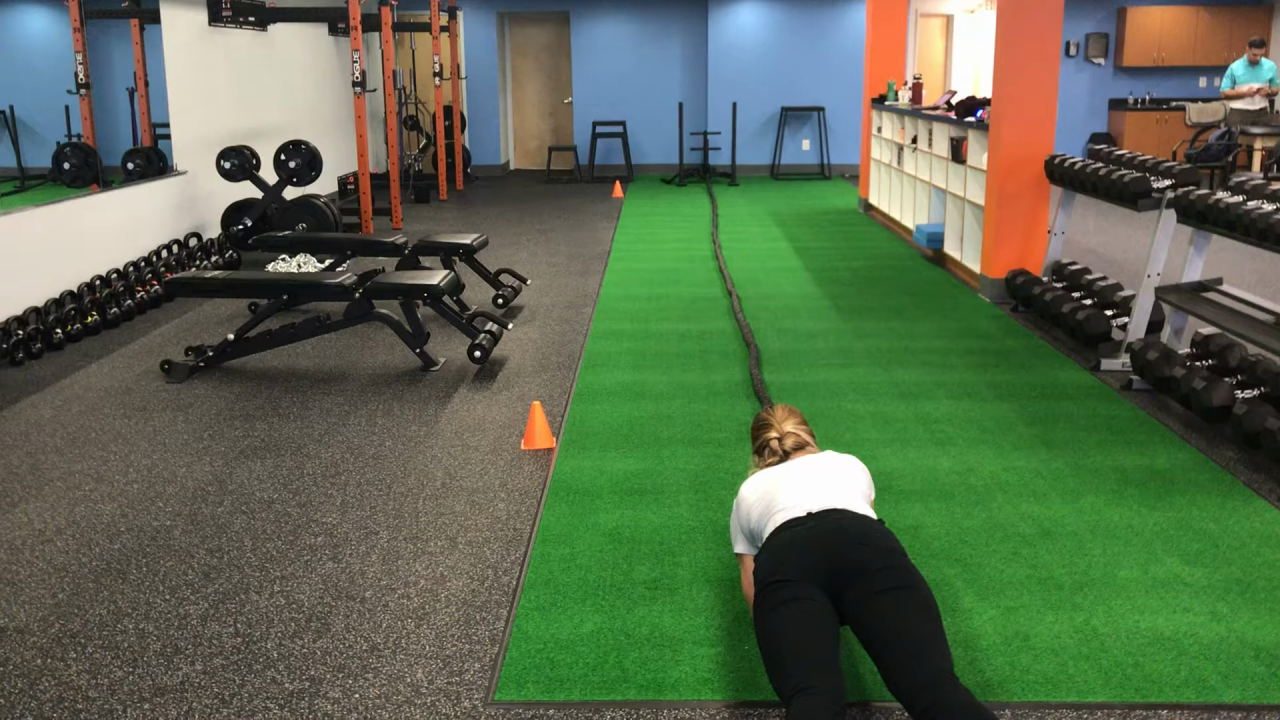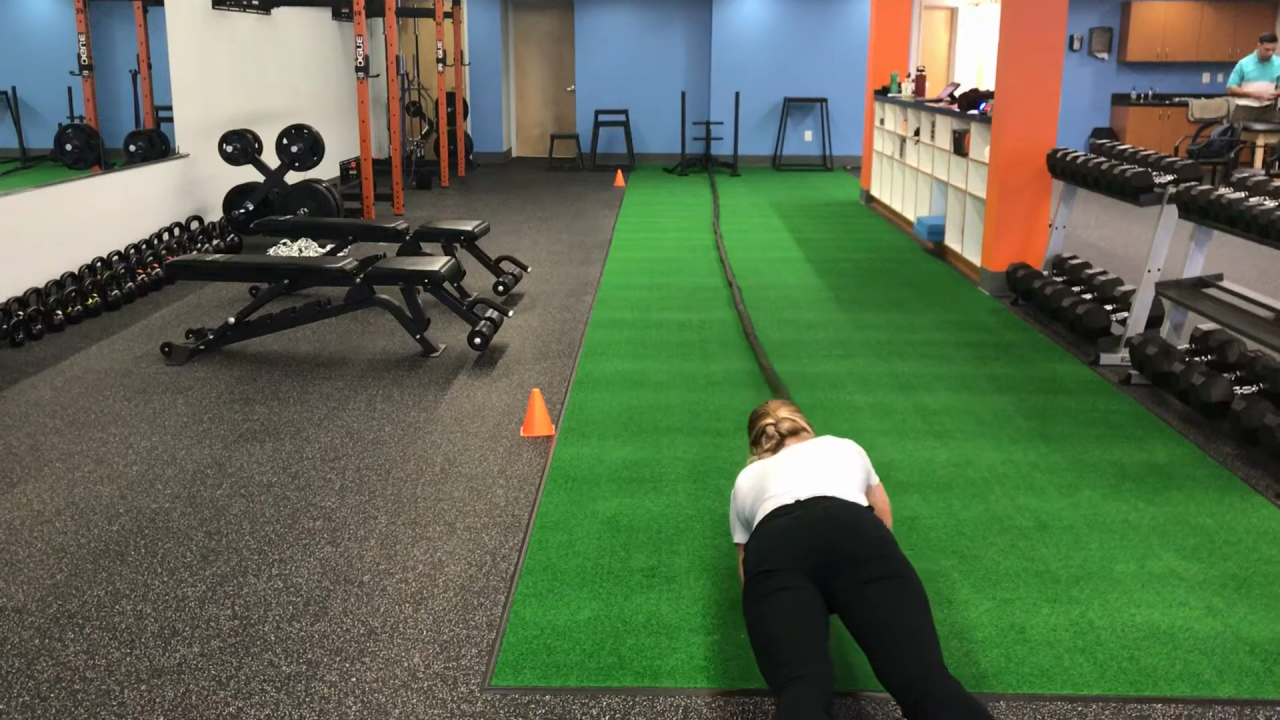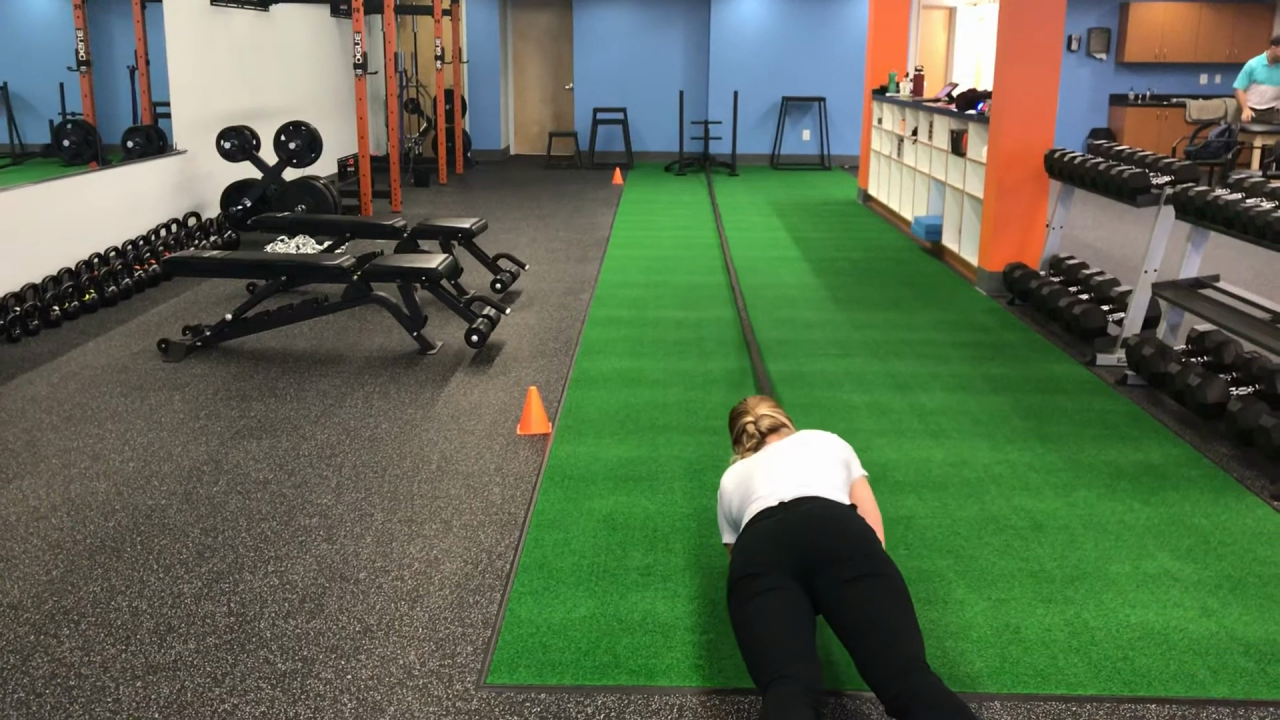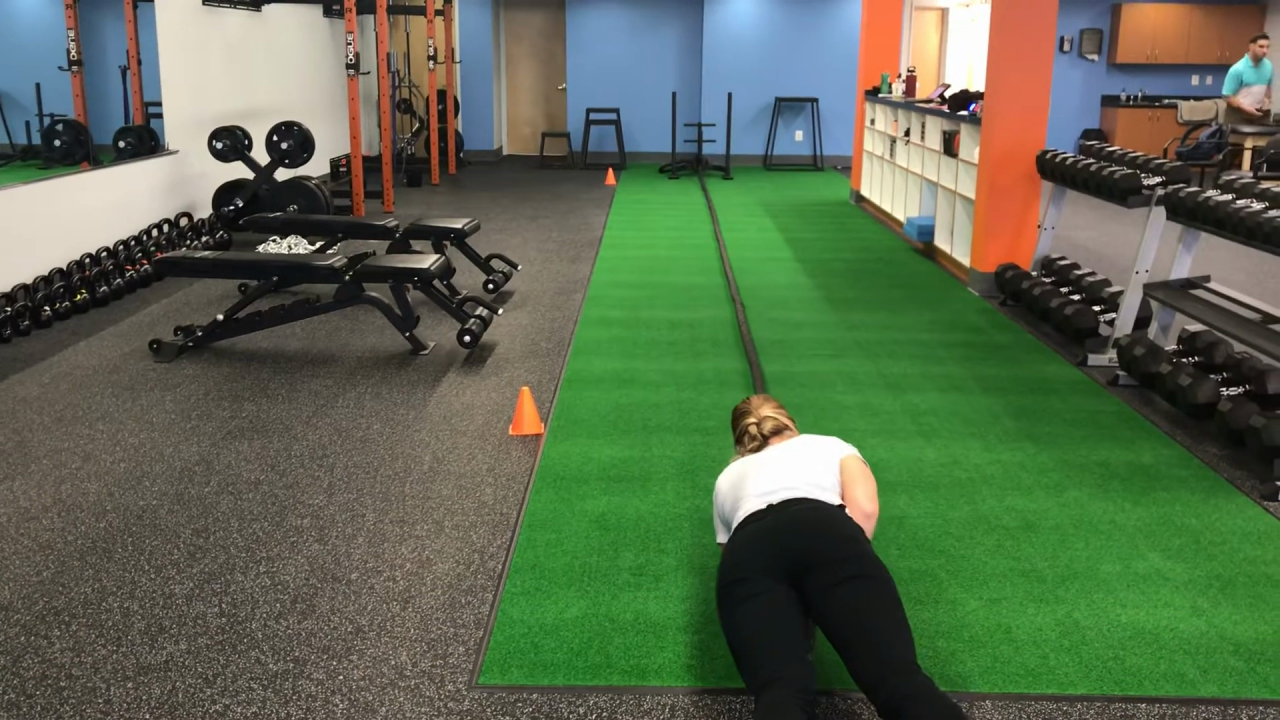
dt=0.5s
person 1, frame 1
left shoulder: (749, 491)
right shoulder: (848, 463)
left elbow: (752, 584)
left hip: (785, 563)
right hip: (866, 546)
right knee: (935, 687)
person 1, frame 2
left shoulder: (746, 479)
right shoulder: (844, 447)
left elbow: (747, 565)
right elbow: (882, 520)
left hip: (774, 549)
right hip: (853, 532)
left knee: (803, 693)
right knee: (924, 679)
person 1, frame 3
left shoulder: (731, 478)
right shoulder: (827, 441)
right elbow: (874, 534)
left hip: (760, 552)
right hip: (838, 534)
left knee: (789, 692)
right knee: (908, 678)
person 1, frame 4
left shoulder: (728, 477)
right shoulder: (832, 446)
right elbow: (864, 506)
right wrist: (830, 605)
left hip: (748, 554)
right hip: (827, 534)
right knee: (900, 680)
